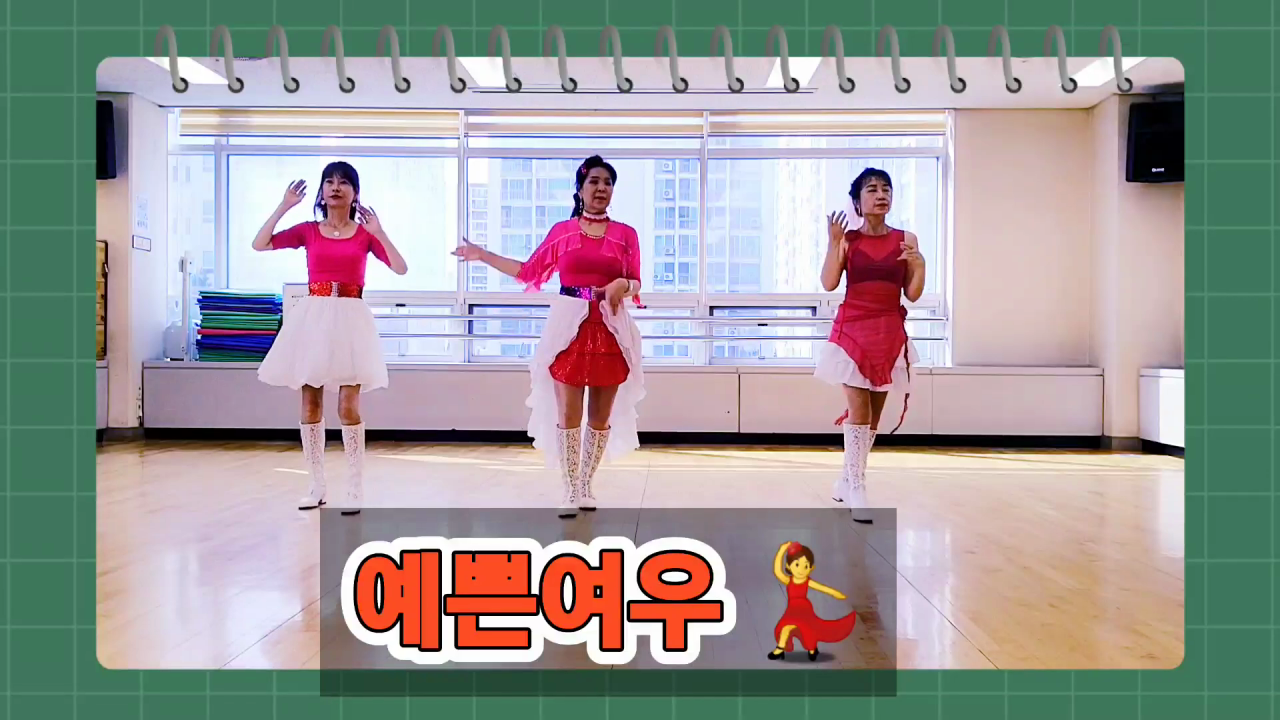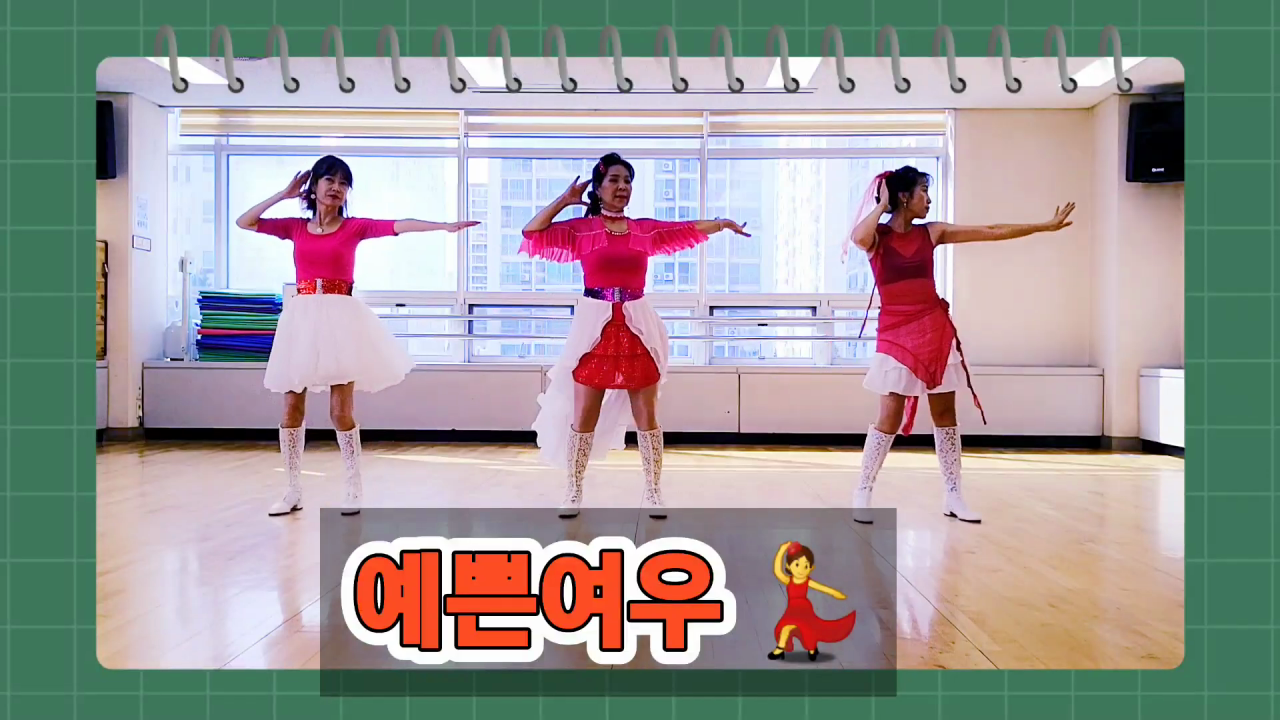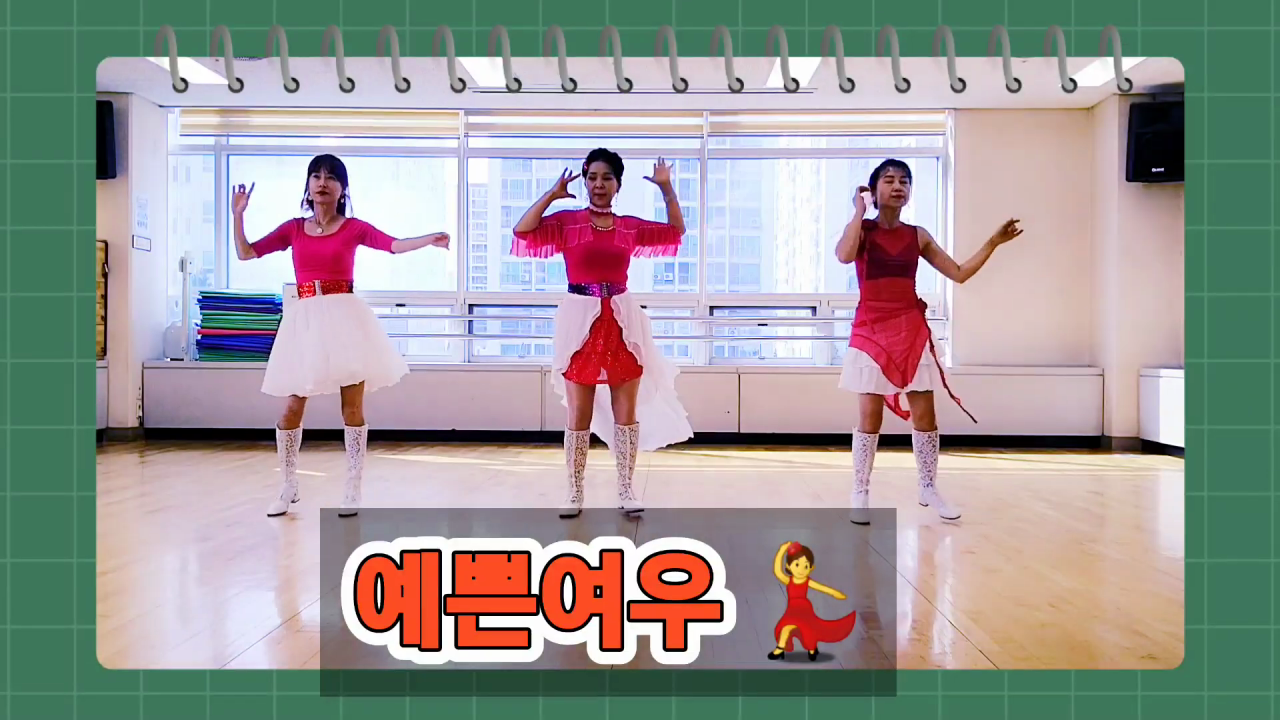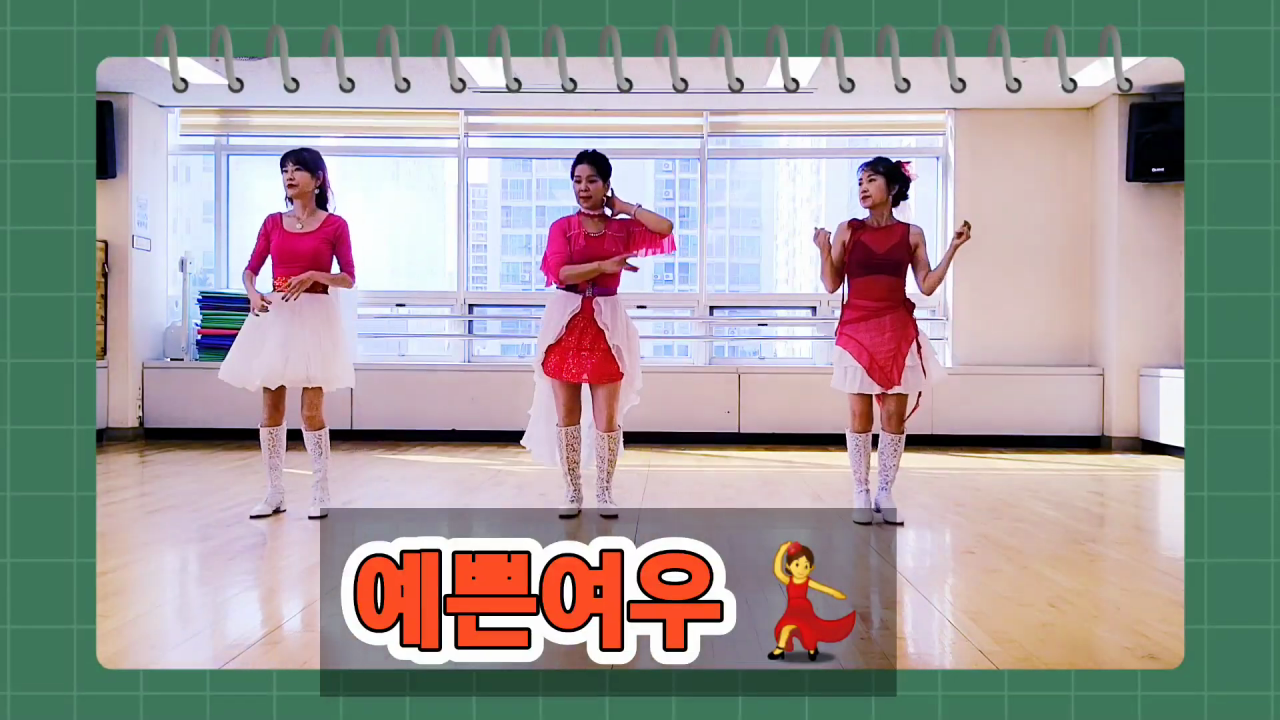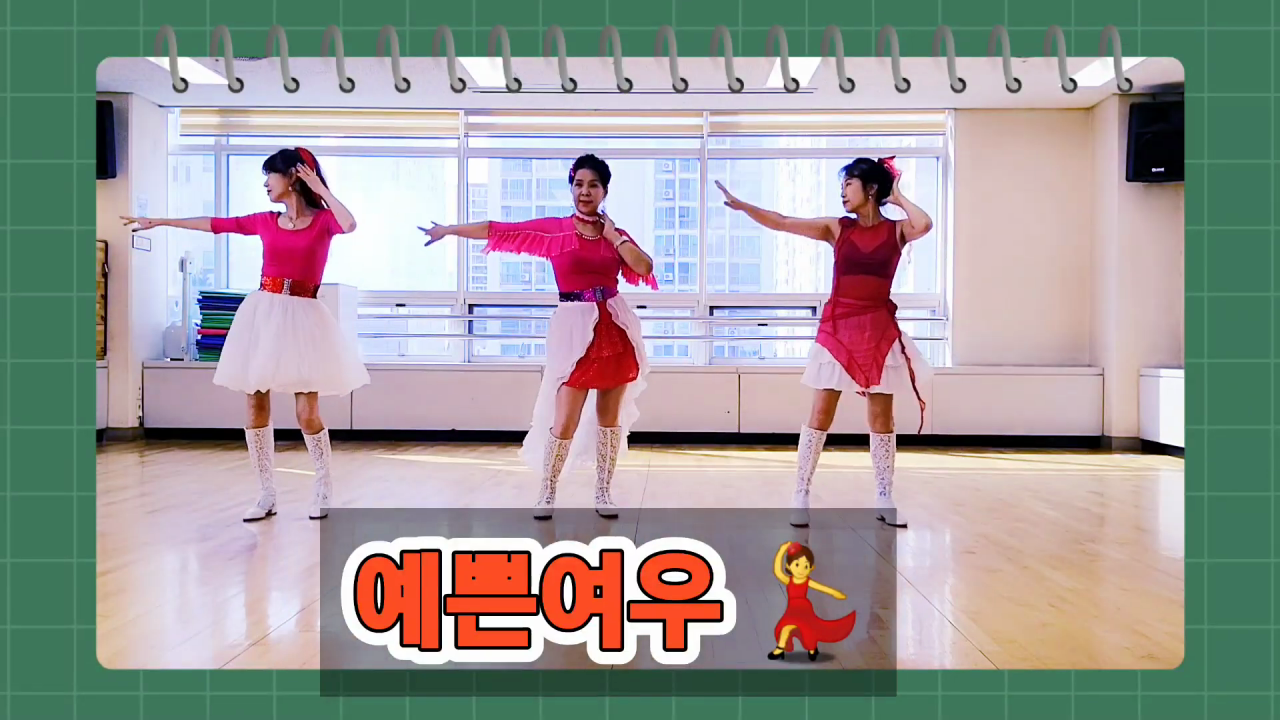
dt=0.5s
person 1, frame 1
left shoulder: (626, 234)
right shoulder: (562, 231)
left elbow: (633, 281)
right elbow: (531, 271)
left wrist: (622, 285)
right wrist: (482, 255)
left hip: (609, 329)
right hip: (570, 325)
left knee: (601, 418)
right knee: (567, 416)
left ankle: (584, 485)
right ankle: (569, 489)
person 1, frame 2
left shoulder: (646, 230)
right shoulder: (581, 230)
left elbow: (689, 230)
right elbow: (532, 233)
left wrist: (724, 224)
right wrist: (564, 200)
left hip: (636, 327)
right hip: (594, 326)
left knee: (647, 418)
right knee: (583, 417)
left ankle: (653, 492)
right ankle: (573, 492)
person 1, frame 3
left shoulder: (631, 227)
right shoulder: (567, 221)
left elbow: (675, 232)
right elbow: (522, 230)
left wrist: (666, 189)
right wrist: (553, 193)
left hip: (621, 321)
right hip: (580, 321)
left knee: (626, 413)
right knee: (579, 416)
left ankle: (625, 489)
right ankle: (575, 492)
person 1, frame 4
left shoulder: (623, 229)
right shoulder: (562, 226)
left elbow: (665, 228)
right elbow: (559, 272)
left wrist: (625, 208)
right wrist: (605, 265)
left hip: (606, 324)
right hip: (565, 322)
left knee: (607, 418)
right knee: (567, 415)
left ankle: (604, 491)
right ankle: (573, 491)
person 1, frame 5
left shoulder: (617, 236)
right shoulder: (551, 230)
left elbow: (645, 269)
right elbow: (496, 229)
left wrist: (612, 236)
right wrist: (448, 229)
left hip: (615, 328)
right hip: (575, 327)
left knee: (609, 417)
right knee: (563, 421)
left ankle: (603, 491)
right ankle: (547, 492)
person 2, frame 1
left shoulder: (366, 235)
right shoulder: (308, 231)
left elbow: (401, 268)
right elbow: (260, 244)
left wrist: (379, 231)
right wrist: (285, 206)
left hip: (349, 318)
right hip: (312, 317)
left knee: (348, 408)
right knee: (310, 406)
left ankle: (354, 488)
right ankle: (317, 485)
person 2, frame 2
left shoulder: (355, 227)
right shoulder: (294, 227)
left elbow: (401, 225)
right elbow: (244, 222)
left wrist: (447, 226)
right wrist: (283, 195)
left hip: (340, 318)
right hip: (301, 317)
left knee: (341, 413)
right knee: (291, 409)
left ankle: (353, 490)
right ankle: (293, 490)
person 2, frame 3
left shoulder: (353, 227)
right shoulder: (293, 228)
left elbow: (395, 245)
right elbow: (244, 252)
left wrist: (428, 239)
right wrist: (238, 213)
left hip: (345, 317)
right hip: (306, 319)
left knee: (352, 410)
right knee: (291, 411)
left ankle: (352, 491)
right ankle: (288, 488)
person 2, frame 4
left shoulder: (335, 225)
right shoulder: (272, 223)
left elbow: (349, 278)
right elbow: (251, 269)
left wrist: (312, 276)
right wrist: (253, 294)
left hip: (315, 314)
right hip: (275, 317)
left knee: (311, 412)
right knee: (271, 409)
left ankle: (321, 492)
right ankle: (274, 492)
person 2, frame 5
left shoulder: (324, 220)
right shoulder: (265, 222)
left elbow: (350, 225)
right elbow: (213, 224)
left wrist: (321, 189)
right wrist: (158, 221)
left hip: (302, 317)
right hip: (263, 314)
left knee: (308, 415)
right knee: (256, 410)
left ankle: (323, 489)
right ankle: (267, 494)
person 3, frame 1
left shoulder: (906, 240)
right shoulder: (846, 240)
left elbow: (913, 294)
right elbow: (829, 283)
left wrist: (917, 266)
right wrist: (838, 237)
left hip: (891, 333)
right hip: (851, 331)
left knee: (873, 420)
right knee: (857, 414)
left ankle: (846, 482)
right ankle: (856, 490)
person 3, frame 2
left shoulder: (932, 232)
right shoulder: (877, 236)
left elbow: (993, 233)
right elbow: (857, 238)
left wrist: (1046, 226)
right wrist: (881, 205)
left hip: (936, 332)
right hip: (896, 336)
left knee: (945, 416)
right knee: (889, 420)
left ankle: (953, 496)
right ankle: (863, 492)
person 3, frame 3
left shoulder: (918, 235)
right shoulder: (862, 228)
left elbow: (959, 273)
right elbow: (844, 256)
left wrist: (993, 242)
right wrist: (858, 212)
left hip: (913, 329)
right hip: (872, 331)
left knee: (924, 416)
right knee: (870, 417)
left ankle: (929, 489)
right ankle: (860, 494)
person 3, frame 4
left shoulder: (912, 234)
right shoulder: (848, 230)
left elbow: (926, 286)
right elbow: (832, 286)
left wrist: (953, 249)
right wrist: (824, 252)
left hip: (898, 330)
right hip: (856, 330)
left knee: (895, 418)
right knee: (861, 417)
left ankle: (885, 494)
right ankle: (862, 492)
person 3, frame 5
left shoulder: (897, 230)
right shoulder: (837, 228)
left elbow: (924, 224)
right elbow: (784, 223)
left wrist: (899, 199)
right wrist: (741, 205)
left hip: (880, 329)
right hip: (838, 328)
left knee: (881, 418)
right knee: (820, 415)
left ankle: (885, 497)
right ankle: (802, 492)
